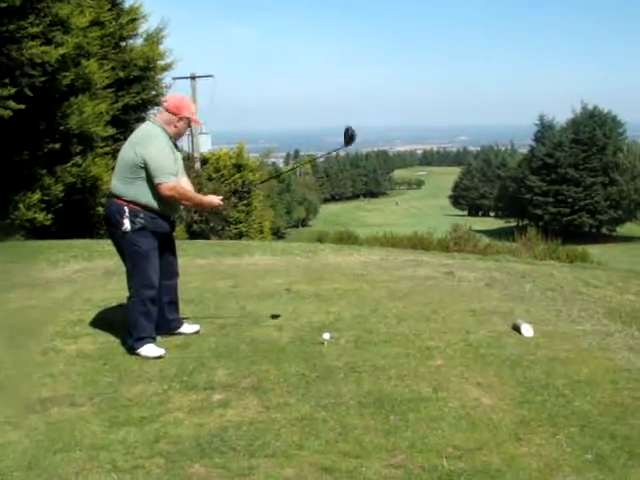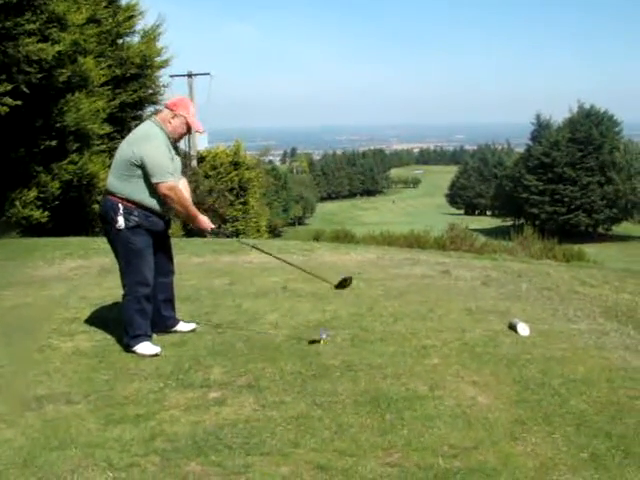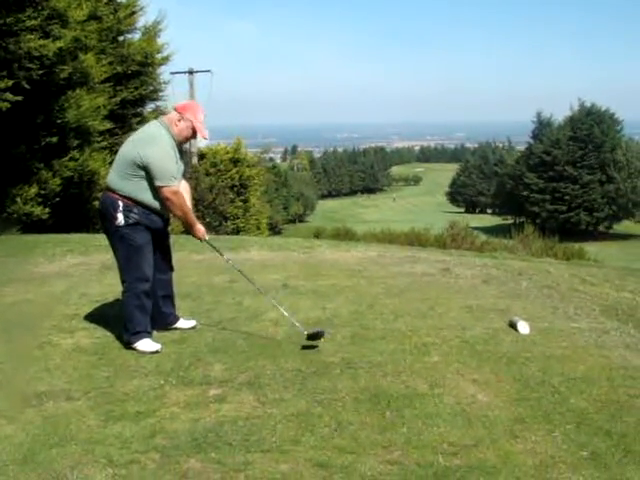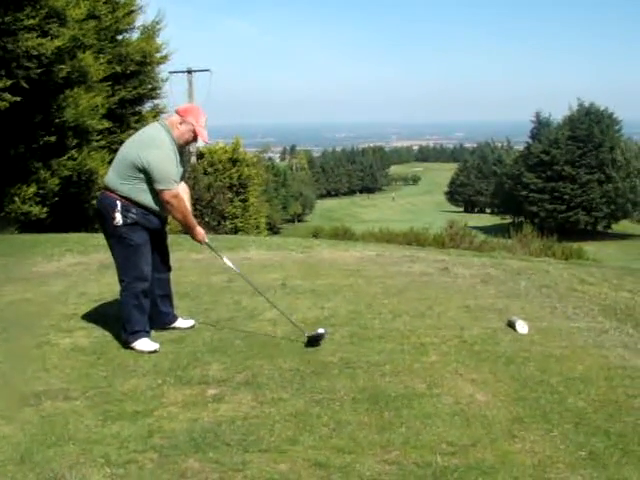
dt=0.3s
person 1, frame 1
left shoulder: (160, 136)
right shoulder: (154, 142)
left elbow: (180, 177)
right elbow: (169, 188)
left wrist: (197, 200)
right wrist: (202, 201)
left hip: (154, 218)
right hip: (132, 219)
left knee: (167, 273)
right knee: (145, 280)
left ankle: (167, 322)
right ankle: (140, 340)
person 1, frame 2
left shoulder: (163, 138)
right shoulder: (152, 141)
left elbow: (179, 180)
right elbow: (167, 189)
left wrist: (191, 213)
right wrist: (196, 217)
left hip: (150, 217)
right hip: (128, 217)
left knee: (162, 271)
right knee: (140, 279)
left ankle: (164, 321)
right ankle: (136, 337)
person 1, frame 3
left shoulder: (168, 139)
right shoulder: (158, 144)
left elbow: (180, 182)
right elbow: (170, 194)
left wrist: (189, 217)
right wrist: (193, 225)
left hip: (148, 214)
right hip: (126, 214)
left knee: (162, 268)
right knee: (139, 276)
left ankle: (164, 318)
right ankle: (136, 334)
person 1, frame 4
left shoulder: (172, 141)
right shoulder: (159, 147)
left elbow: (180, 185)
right elbow: (170, 197)
left wrist: (190, 220)
right wrist: (193, 228)
left hip: (146, 213)
right hip: (124, 213)
left knee: (159, 267)
right knee: (137, 275)
left ankle: (163, 317)
right ankle: (135, 333)
